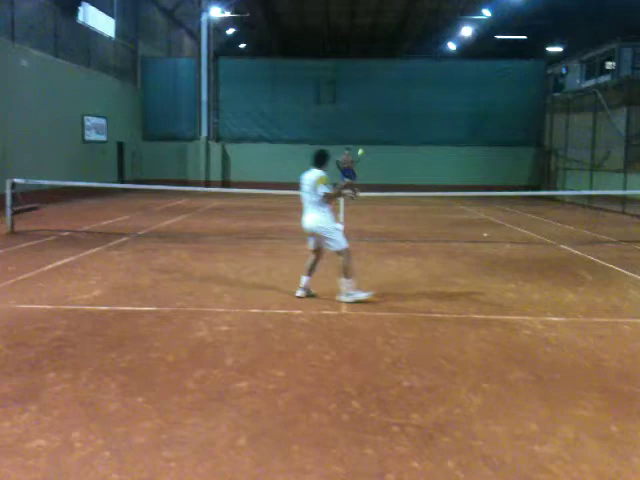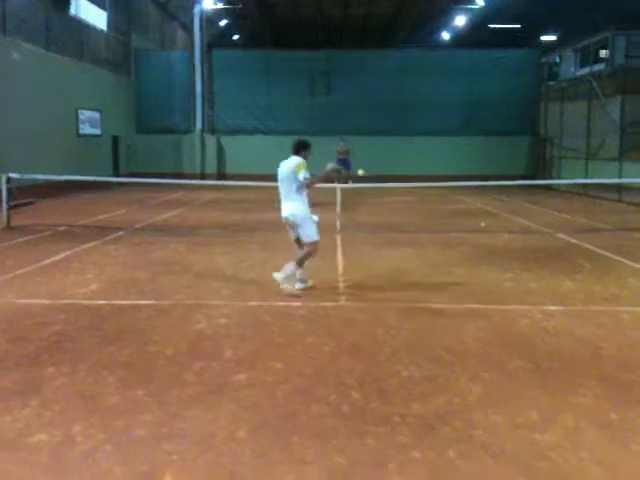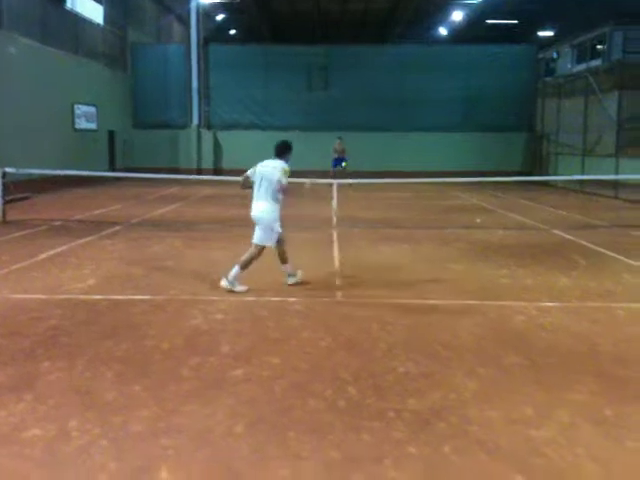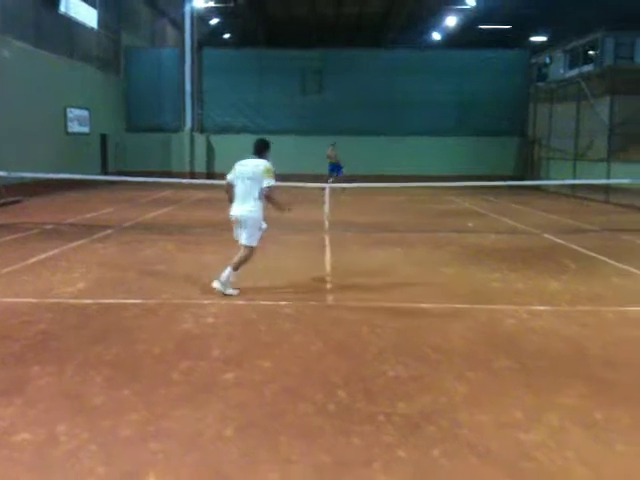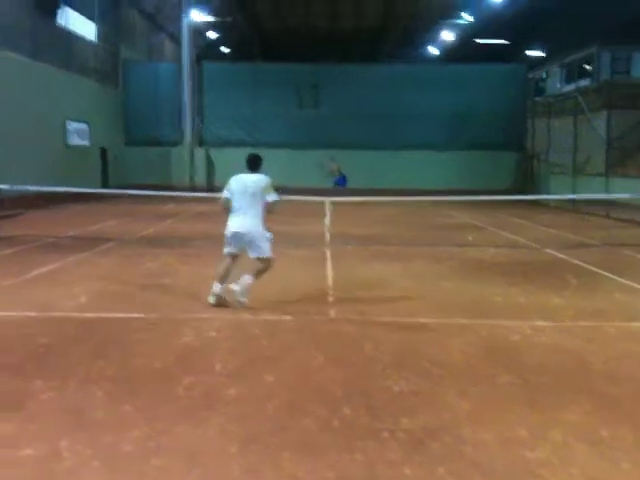
dt=0.2s
person 1, frame 1
left shoulder: (305, 176)
right shoulder: (320, 175)
right elbow: (327, 198)
left wrist: (340, 191)
right wrist: (343, 187)
left hip: (309, 222)
right hip: (323, 223)
left knee: (316, 253)
right knee: (345, 253)
left ankle: (303, 288)
right ankle: (349, 292)
person 1, frame 2
left shoulder: (282, 165)
right shoulder: (298, 163)
right elbow: (307, 183)
right wrist: (328, 172)
left hip: (286, 211)
right hip: (299, 212)
left knee: (301, 245)
right knee: (312, 247)
left ankle: (301, 280)
right ankle: (286, 274)
person 1, frame 3
left shoulder: (262, 165)
right shoulder: (283, 167)
left elbow: (245, 181)
right elbow: (280, 188)
left hip: (257, 210)
right hip: (268, 214)
left knee: (280, 240)
right knee: (258, 249)
left ankle: (291, 275)
right ankle: (230, 279)
person 1, frame 4
left shoulder: (240, 164)
right shoulder: (266, 166)
left elbow: (227, 187)
right elbow: (267, 193)
right wrist: (278, 205)
left hip: (237, 211)
right hip: (252, 213)
left knee: (244, 247)
right knee: (247, 250)
left ankle: (225, 280)
right ankle: (224, 281)
person 1, frame 5
left shoulder: (233, 180)
right shoulder: (265, 181)
left elbow: (224, 204)
right elbow: (269, 208)
left hip: (234, 226)
right hip: (253, 227)
left knee: (229, 259)
right knee: (266, 262)
left ankle: (216, 293)
right ankle: (241, 286)
